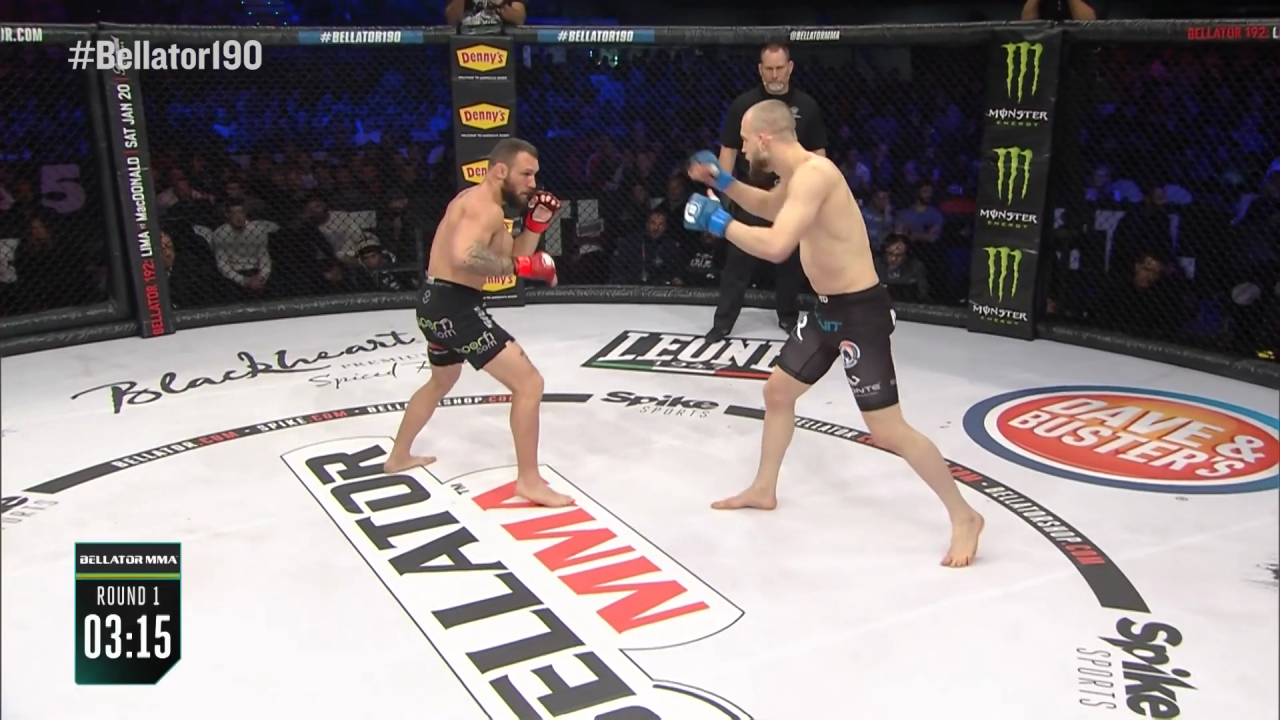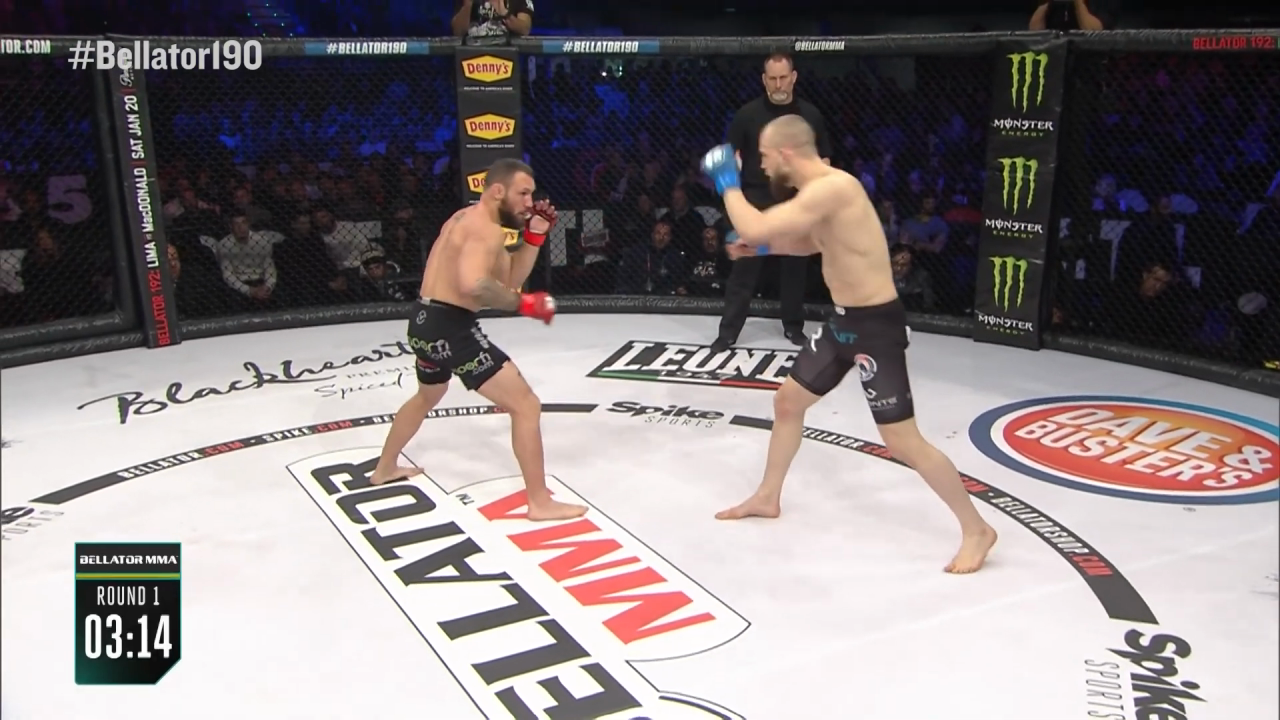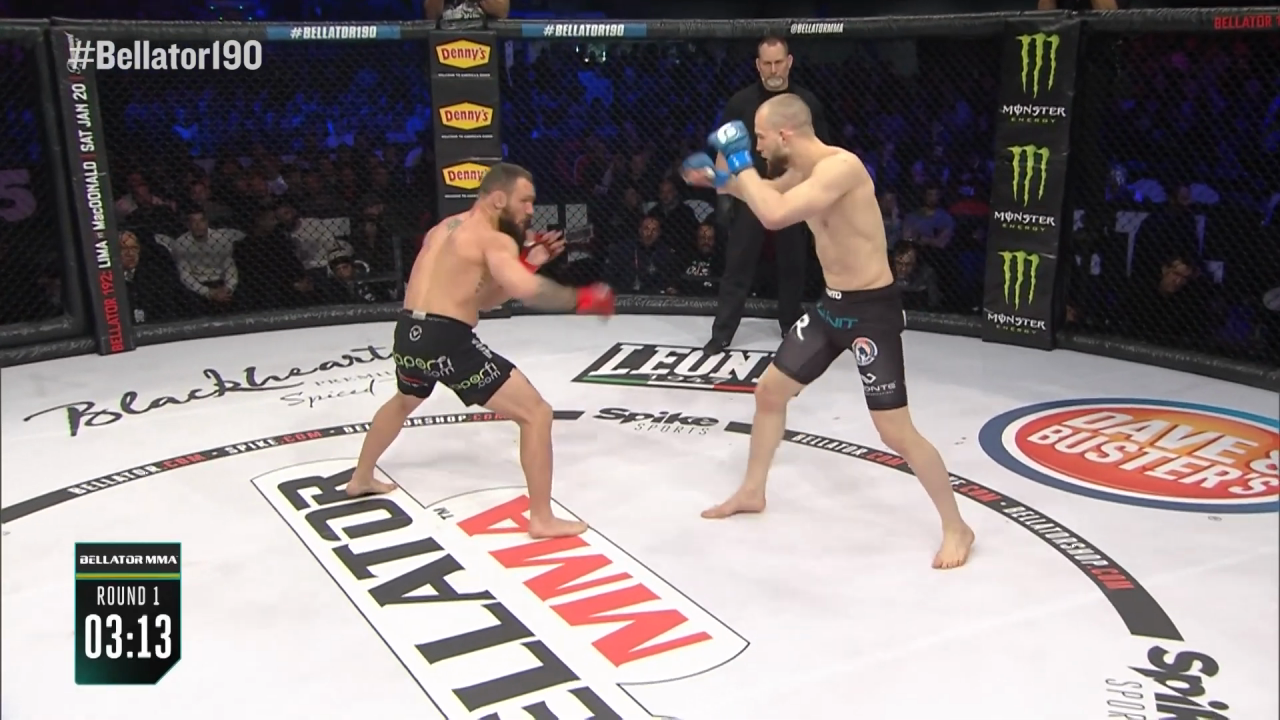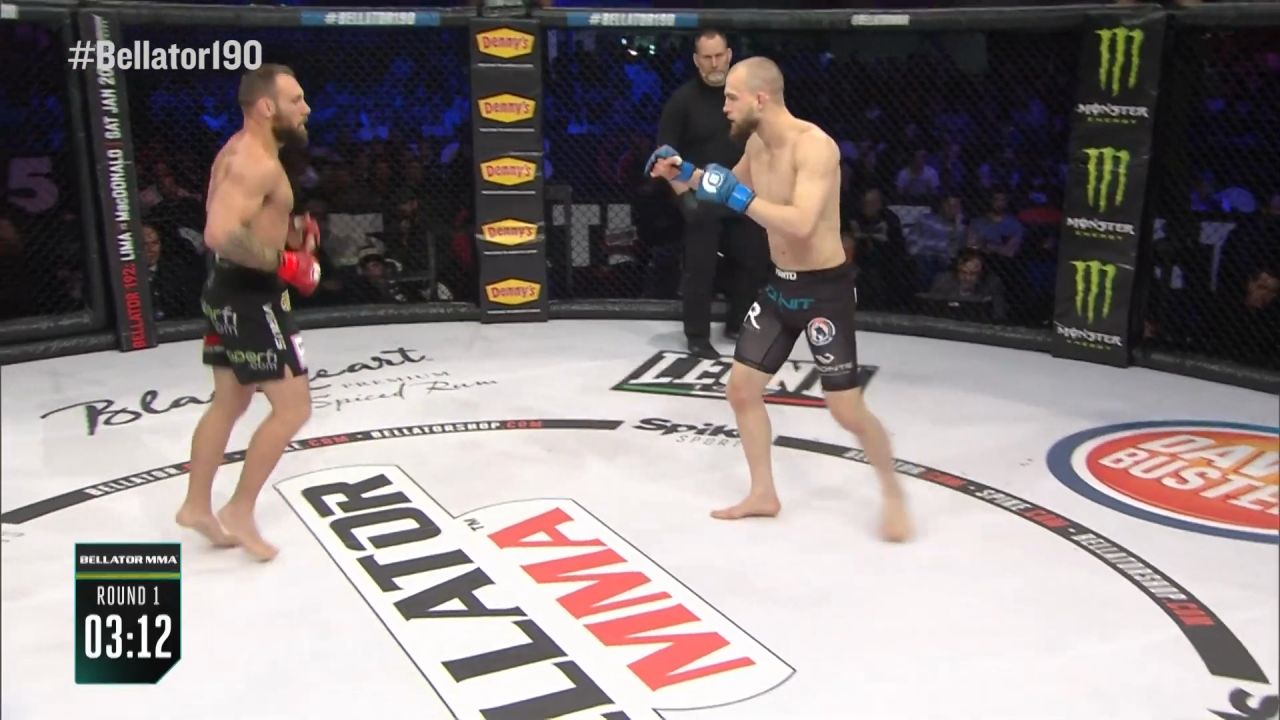
dt=1s
person 1, frame 1
left shoulder: (815, 173)
right shoulder: (796, 174)
left elbow: (776, 246)
right elbow: (766, 204)
left wrist: (718, 222)
right wrist: (722, 182)
left hip: (863, 312)
right hip: (828, 308)
left knee: (889, 431)
right knee: (778, 393)
left ankle: (964, 518)
right ankle: (762, 490)
person 1, frame 2
left shoulder: (828, 188)
right shoulder: (821, 187)
left elbow: (757, 224)
left wrist: (727, 181)
right wrist: (761, 243)
left hip: (877, 326)
right hip: (844, 320)
left knee: (904, 444)
right knee: (787, 403)
left ankle: (977, 531)
right ankle: (766, 498)
person 1, frame 3
left shoulder: (842, 168)
right shoulder: (808, 170)
left elbow: (774, 214)
right elbow: (768, 193)
left wrist: (740, 159)
right wrist: (717, 173)
left hip: (875, 310)
right hip: (833, 304)
left knee: (895, 433)
right knee: (770, 393)
left ankle: (956, 529)
right ankle: (750, 494)
person 1, frame 4
left shoulder: (814, 145)
right shoulder: (758, 142)
left elbow: (801, 225)
right elbow: (735, 186)
left wrist: (739, 196)
right wrist: (685, 176)
left hip: (827, 290)
right hip: (782, 286)
left knee: (849, 411)
right knee: (741, 391)
left ankle: (893, 494)
right ankle: (763, 495)
person 2, frame 1
left shoulder: (475, 200)
right shoulder: (485, 207)
left elbow: (509, 257)
right elbow: (463, 257)
left wrist: (537, 222)
right wrist: (526, 265)
left hip: (434, 302)
right hip: (456, 307)
left knee: (442, 382)
right knee: (529, 384)
left ankle: (399, 456)
right ankle: (530, 481)
person 2, frame 2
left shoulder: (467, 220)
right shoulder: (484, 229)
left elbow: (511, 277)
right elbow: (471, 286)
left wrist: (534, 236)
right wrist: (525, 303)
left hip: (426, 322)
right hip: (452, 327)
left knee: (426, 398)
right knee: (525, 406)
left ankle: (385, 468)
right ankle: (540, 502)
person 2, frame 3
left shoulder: (446, 229)
right shoulder: (493, 240)
right elbow: (526, 289)
left wrist: (531, 257)
right wrist: (582, 299)
left hip: (409, 335)
right hip: (448, 342)
left knee: (401, 404)
right knee: (536, 416)
left ankle: (361, 479)
right ankle: (543, 518)
person 2, frame 4
left shoulder: (239, 152)
right shoulder: (256, 163)
right elbow: (220, 233)
left wrist: (284, 232)
right wrist: (285, 263)
left hip: (229, 290)
right hip: (249, 296)
left knee: (230, 402)
right knee: (293, 408)
left ankle: (196, 504)
right ankle: (240, 514)
person 3, frame 1
left shoulder: (807, 106)
right shoulder: (744, 104)
left elbow: (817, 152)
right elbow: (728, 149)
right hip: (752, 190)
left knee: (790, 258)
right knee: (739, 259)
left ankle: (788, 316)
right ankle: (723, 322)
person 3, frame 2
left shoulder: (810, 115)
right shoulder: (748, 114)
left elbow: (822, 162)
right elbow: (734, 159)
right hip: (757, 199)
left knee: (795, 267)
right knee: (744, 267)
left ankle: (793, 326)
right ankle: (728, 331)
person 3, frame 3
left shoulder: (808, 102)
right shoulder: (742, 102)
right wrist: (724, 194)
left knee: (794, 264)
right knee: (738, 264)
left ankle: (791, 326)
right ankle: (722, 332)
person 3, frame 4
right shoulder: (683, 100)
right elbow: (666, 151)
right wrist: (685, 193)
left knee: (757, 263)
right knee: (701, 268)
left ankle: (736, 326)
right ankle: (697, 336)
